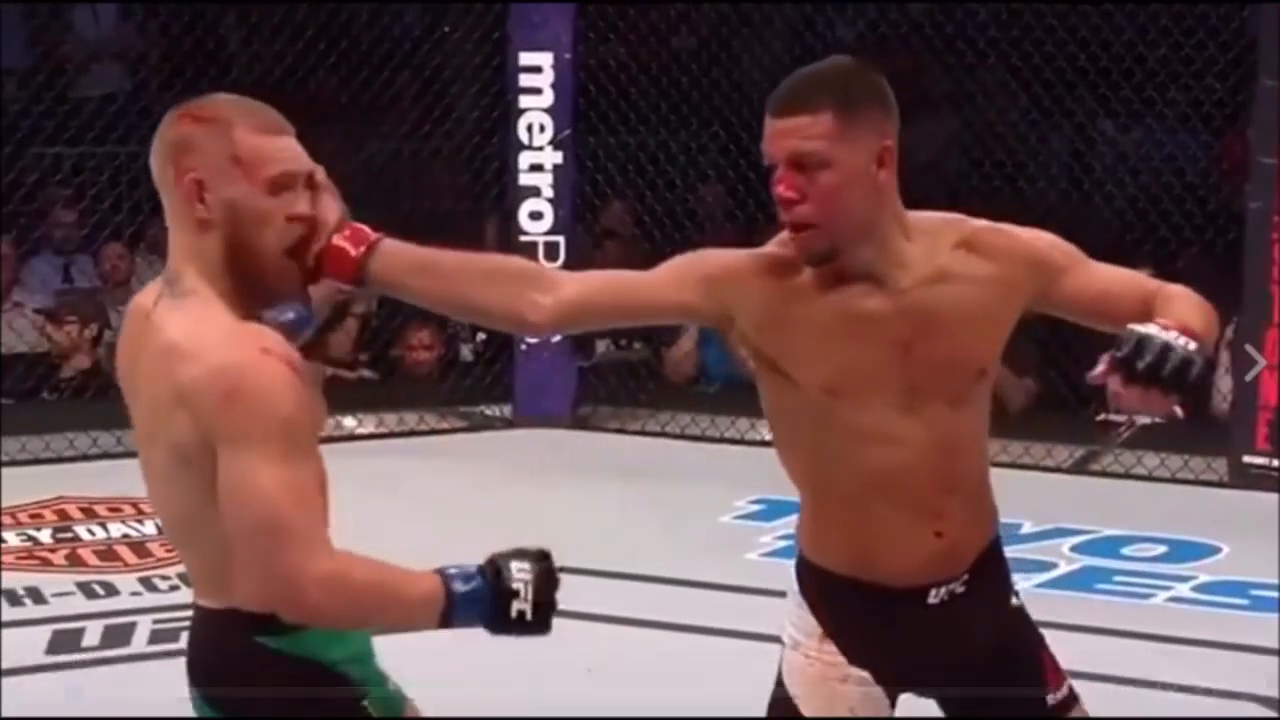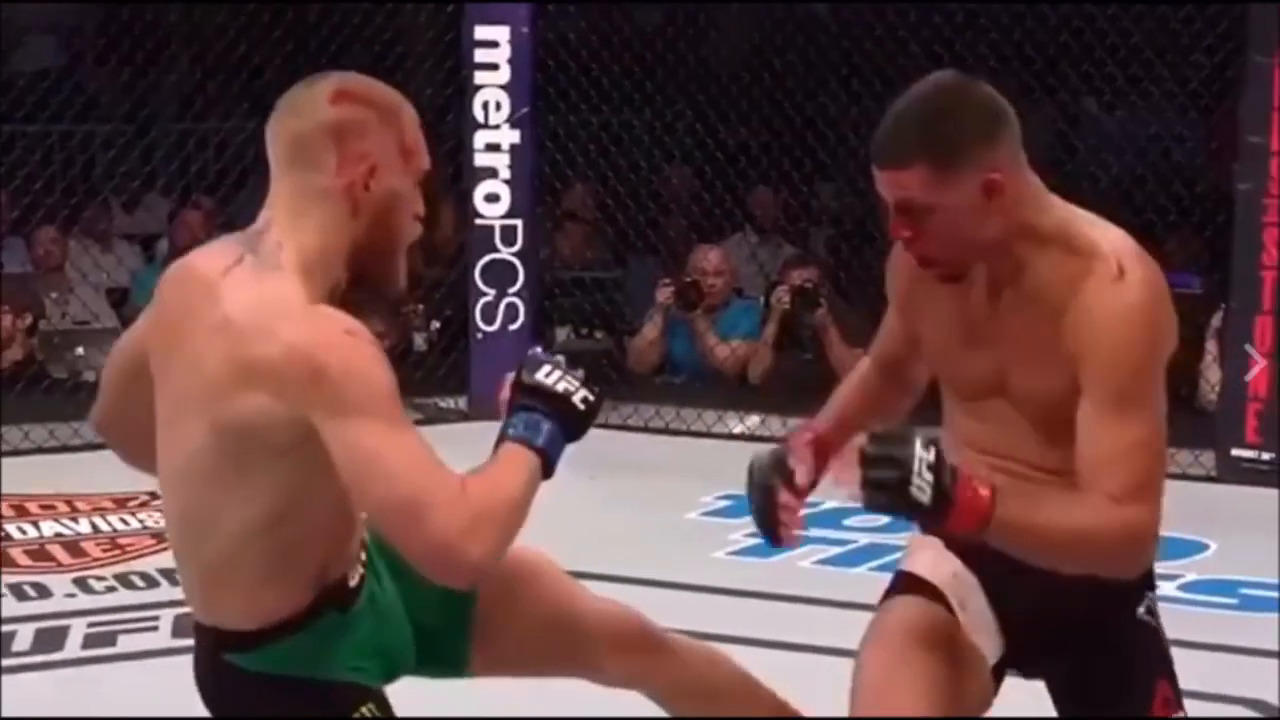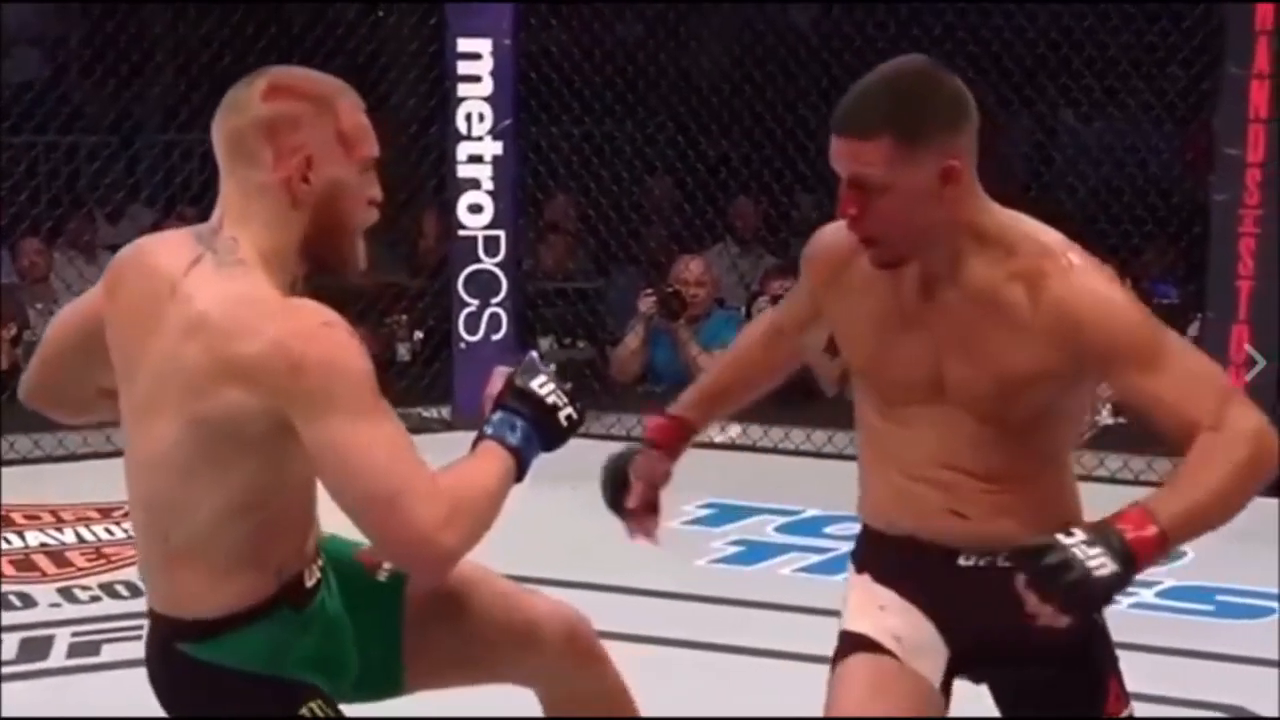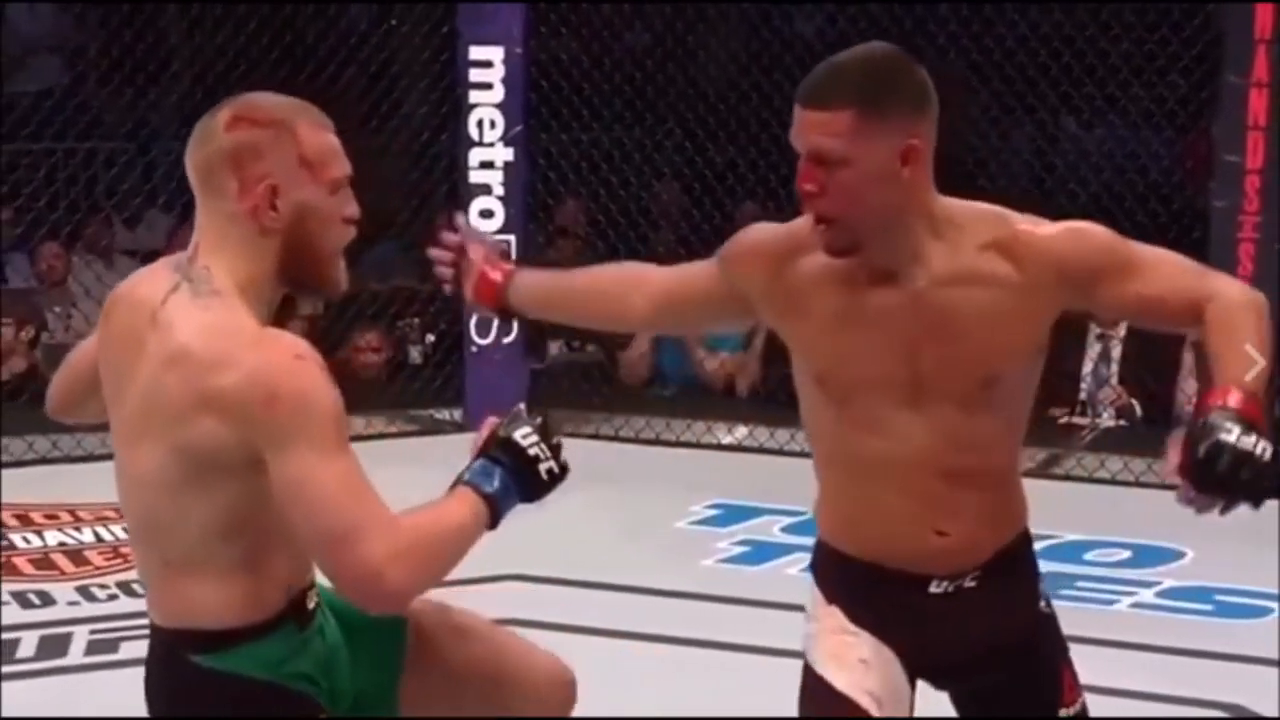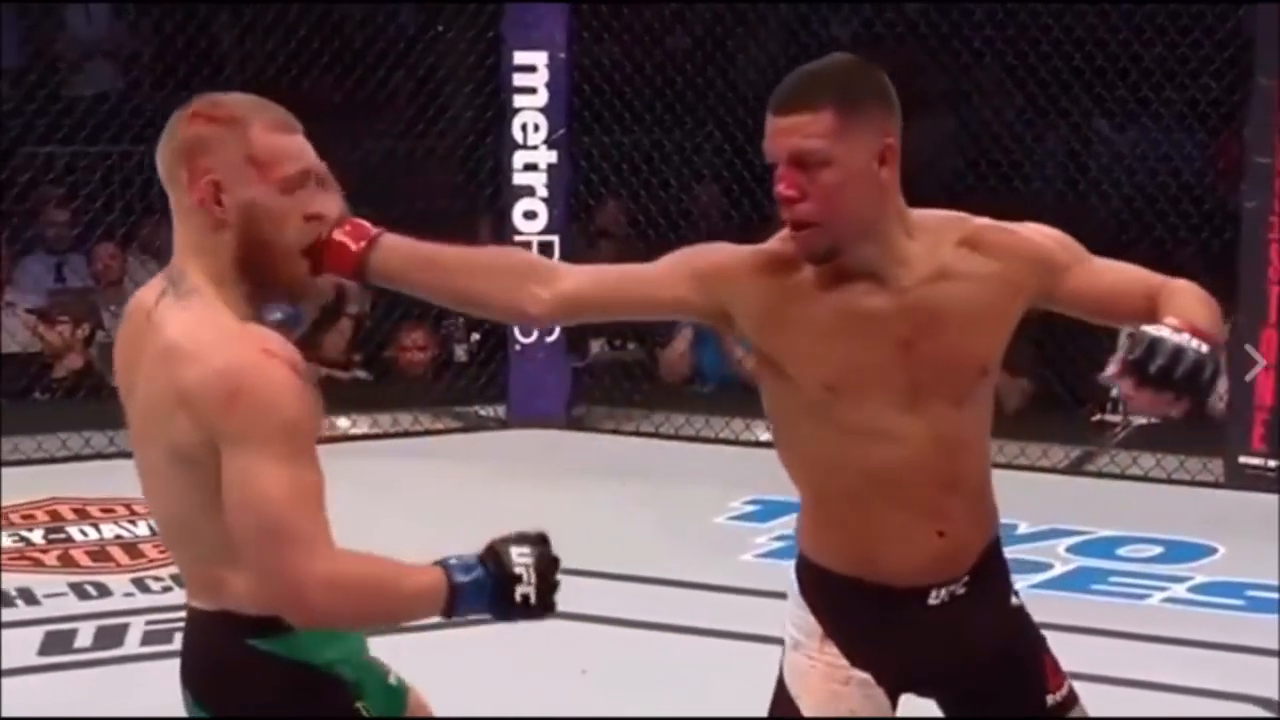
dt=0.7s
person 1, frame 1
left shoulder: (996, 261)
right shoulder: (748, 286)
left elbow: (1176, 304)
right elbow: (545, 300)
left wrist: (1172, 343)
right wrist: (359, 252)
left hip: (976, 596)
right hip: (843, 614)
person 1, frame 2
left shoulder: (1111, 292)
right shoulder: (919, 262)
left elbow: (1126, 534)
left wrist: (957, 501)
right wrist: (814, 445)
left hip: (1094, 577)
right hip: (962, 556)
person 1, frame 3
left shoulder: (1062, 291)
right shoulder: (836, 258)
right elbow: (780, 334)
left wrist: (1126, 543)
right wrist: (668, 434)
left hip: (1038, 587)
right hip: (896, 575)
person 1, frame 4
left shoulder: (1034, 259)
right shoulder: (779, 265)
right elbow: (647, 296)
right wrist: (498, 283)
left hip: (998, 591)
right hip: (859, 597)
person 1, frame 5
left shoulder: (1001, 258)
right shoulder: (750, 283)
left elbow: (1174, 296)
right elbow: (548, 291)
left wrist: (1182, 337)
right wrist: (353, 250)
left hip: (978, 597)
right hip: (845, 612)
person 2, frame 1
left shoulder: (153, 314)
right shoulder: (244, 363)
right elbow: (302, 584)
right wrist: (473, 594)
left hip: (237, 641)
right hip: (284, 665)
person 2, frame 2
left shoulder: (199, 275)
right shoulder: (313, 344)
left elbow: (116, 422)
right elbow: (460, 547)
right wrist: (534, 434)
right hip: (287, 663)
left knee: (624, 640)
person 2, frame 3
left shoulder: (147, 265)
right shoulder: (293, 337)
left elbow: (46, 388)
right elbow: (428, 538)
right wrist: (513, 435)
right hip: (241, 661)
left knee: (560, 641)
person 2, frame 4
left shoulder: (144, 295)
right shoulder: (267, 366)
left elbow: (66, 399)
right elbow: (382, 573)
right wrist: (492, 480)
left hip: (298, 628)
person 2, frame 5
left shoulder: (155, 308)
right shoulder: (245, 363)
right elbow: (308, 587)
right wrist: (473, 581)
left hip: (269, 649)
right hip: (270, 669)
